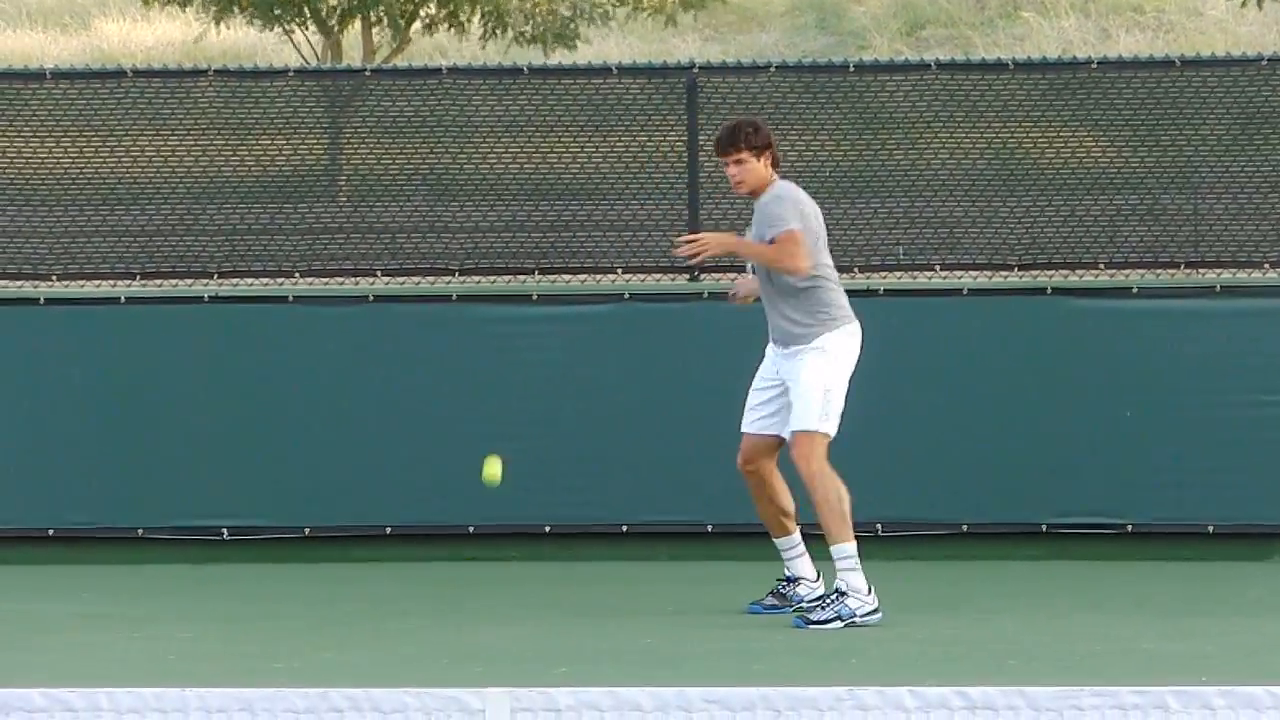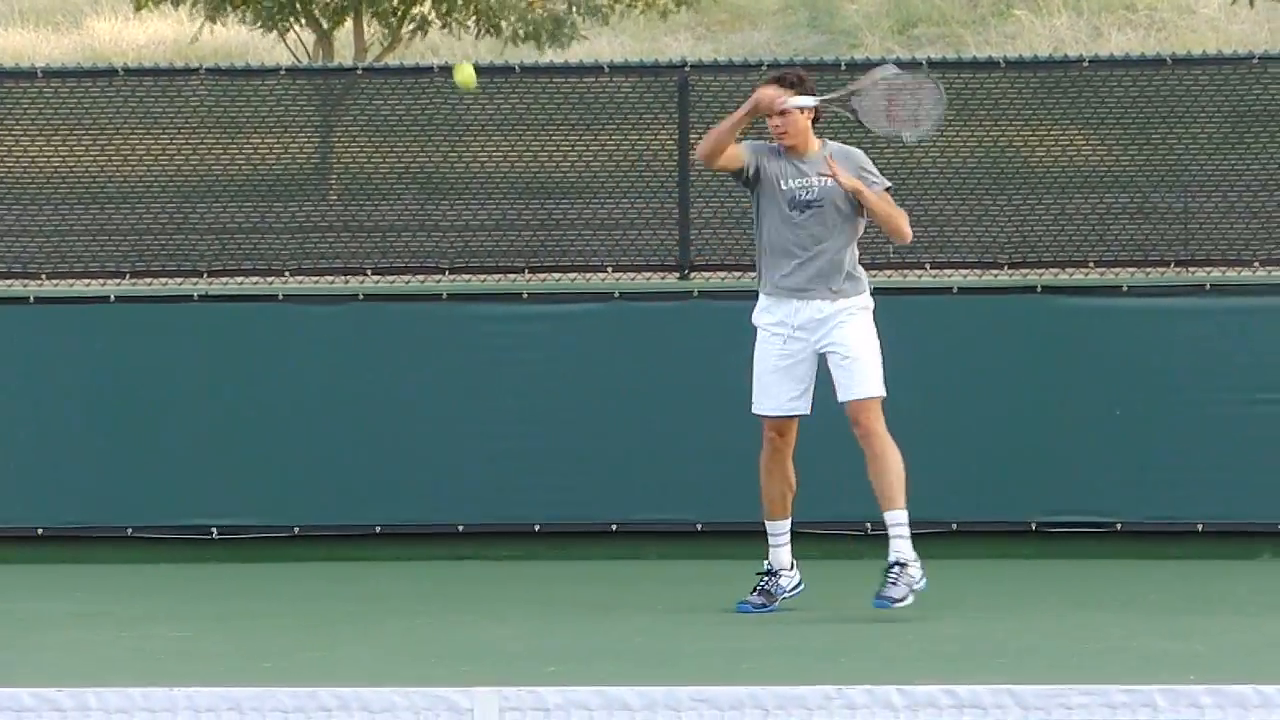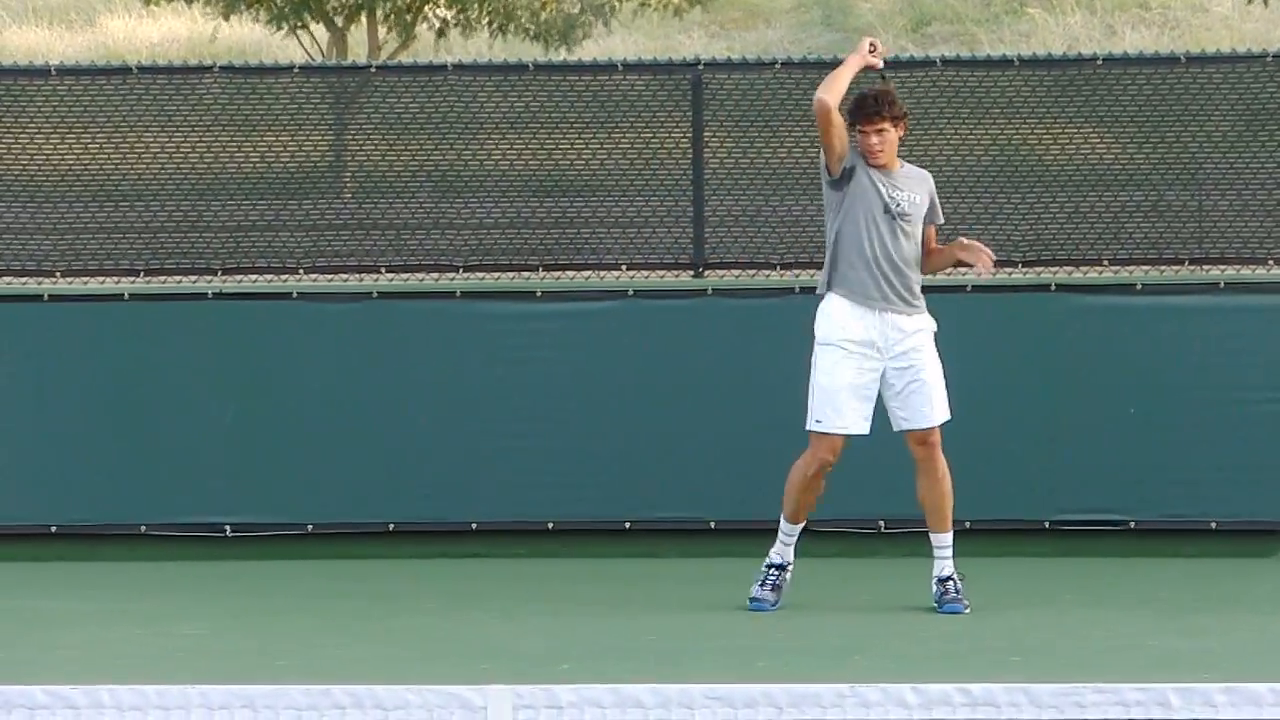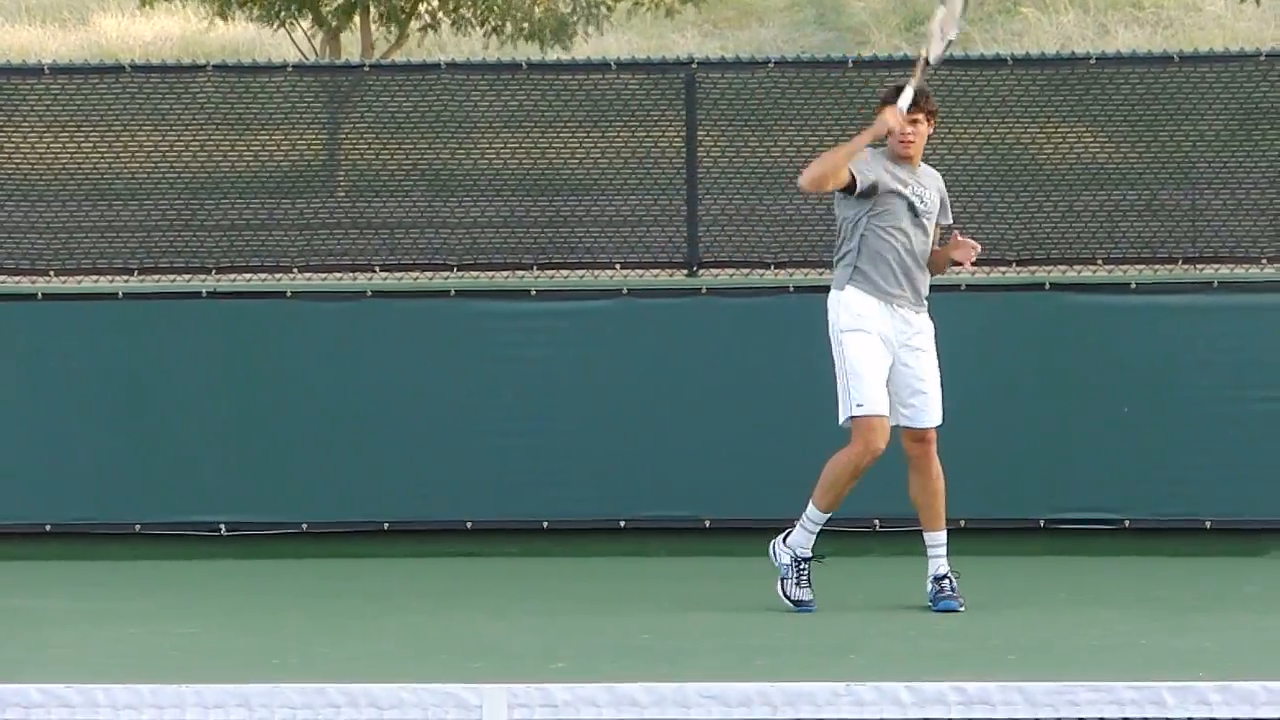
dt=0.3s
person 1, frame 1
left shoulder: (782, 199)
right shoulder: (770, 206)
left elbow: (796, 262)
left wrist: (730, 245)
right wrist: (752, 286)
left hip: (825, 344)
right hip: (787, 348)
left knee: (807, 457)
right knee: (752, 461)
left ankle: (855, 588)
right ankle: (801, 574)
person 1, frame 2
left shoulder: (849, 160)
right shoulder: (759, 159)
left elbow: (900, 231)
right elbow: (705, 155)
left wrist: (856, 188)
right wrist: (748, 107)
left hip: (845, 309)
right hip: (783, 313)
left knee: (868, 424)
right knee: (776, 438)
left ankle: (903, 557)
right ankle: (780, 568)
person 1, frame 3
left shoulder: (922, 181)
right shoulder: (844, 166)
right elbow: (823, 105)
left wrist: (956, 252)
right wrist: (856, 60)
left hip: (909, 326)
right hip: (848, 322)
left knee: (927, 445)
right knee: (824, 449)
left ankle: (945, 571)
right ankle: (780, 558)
person 1, frame 4
left shoulder: (934, 182)
right shoulder: (866, 165)
right elbow: (811, 180)
left wrist: (951, 251)
right wrist: (871, 130)
left hip: (912, 319)
right hip: (860, 312)
left knee: (923, 446)
right knee: (870, 439)
left ankle: (939, 571)
right ankle: (795, 545)
